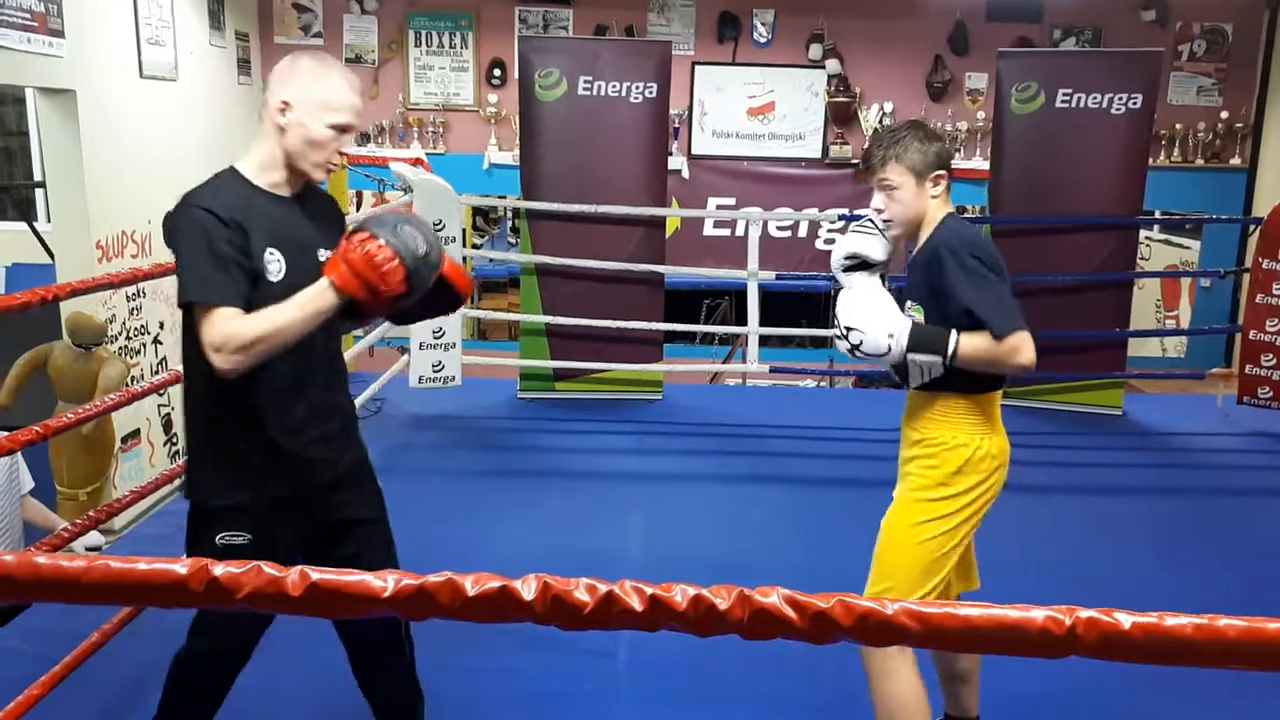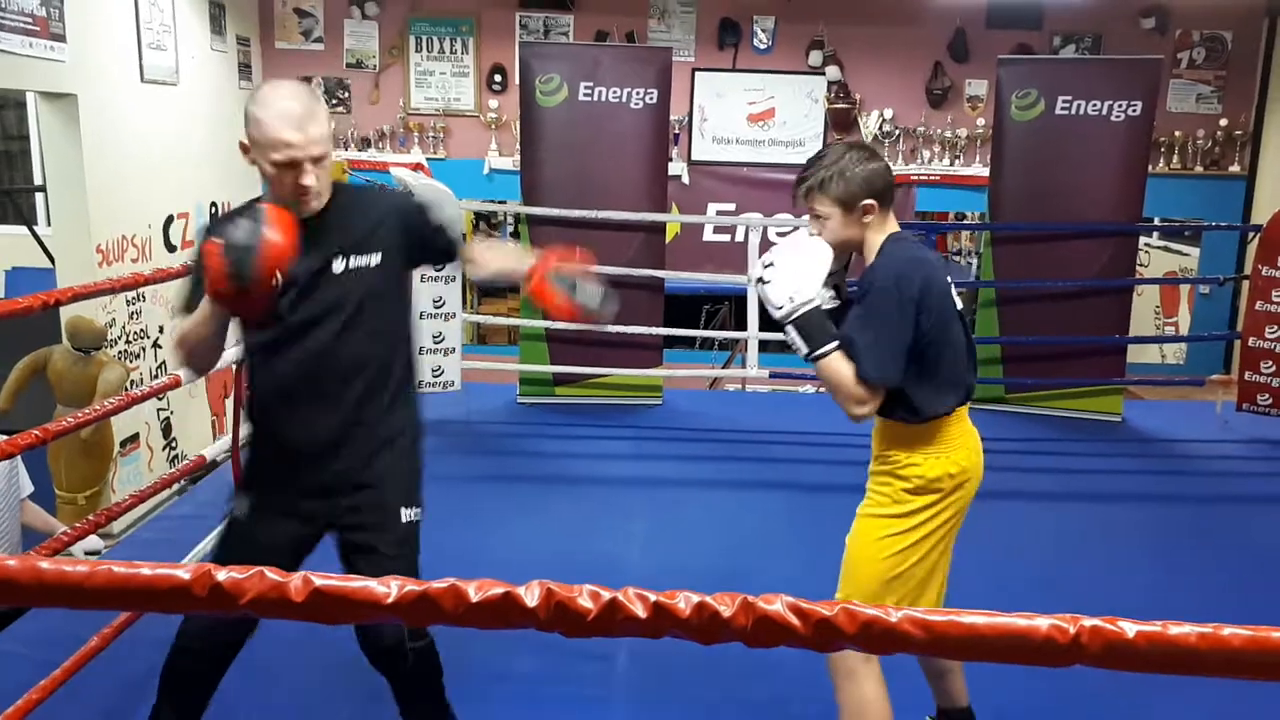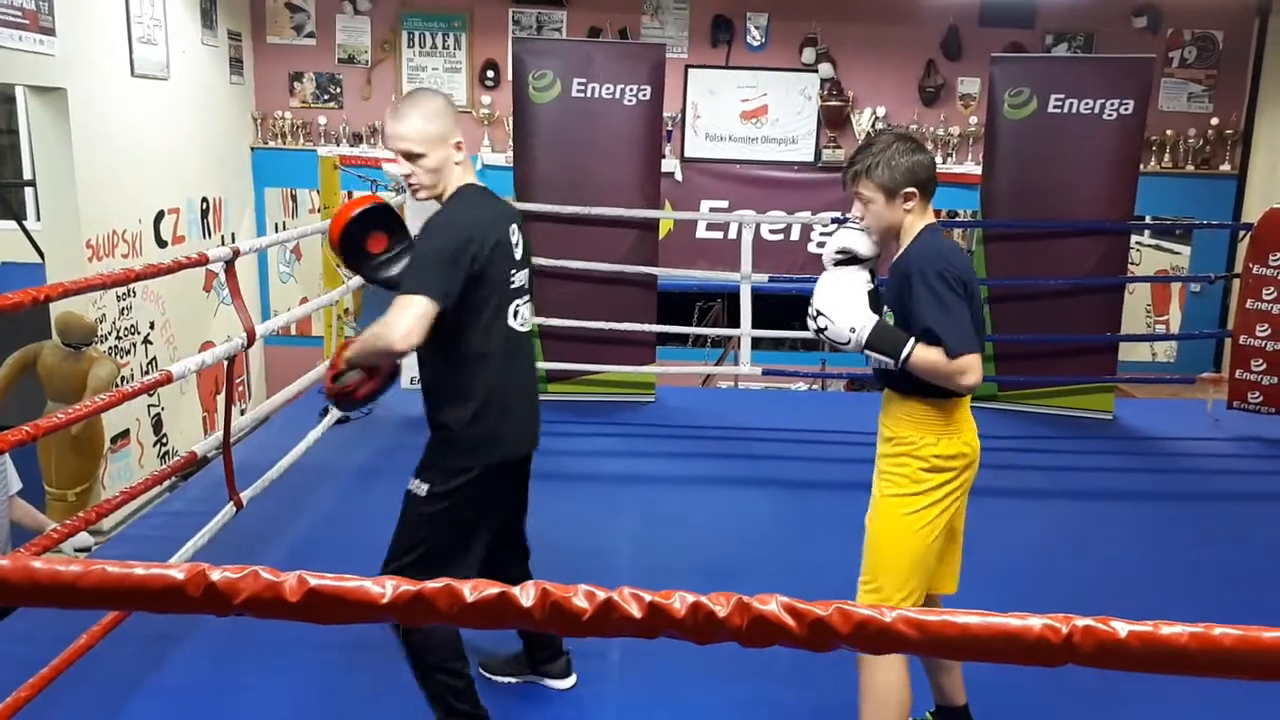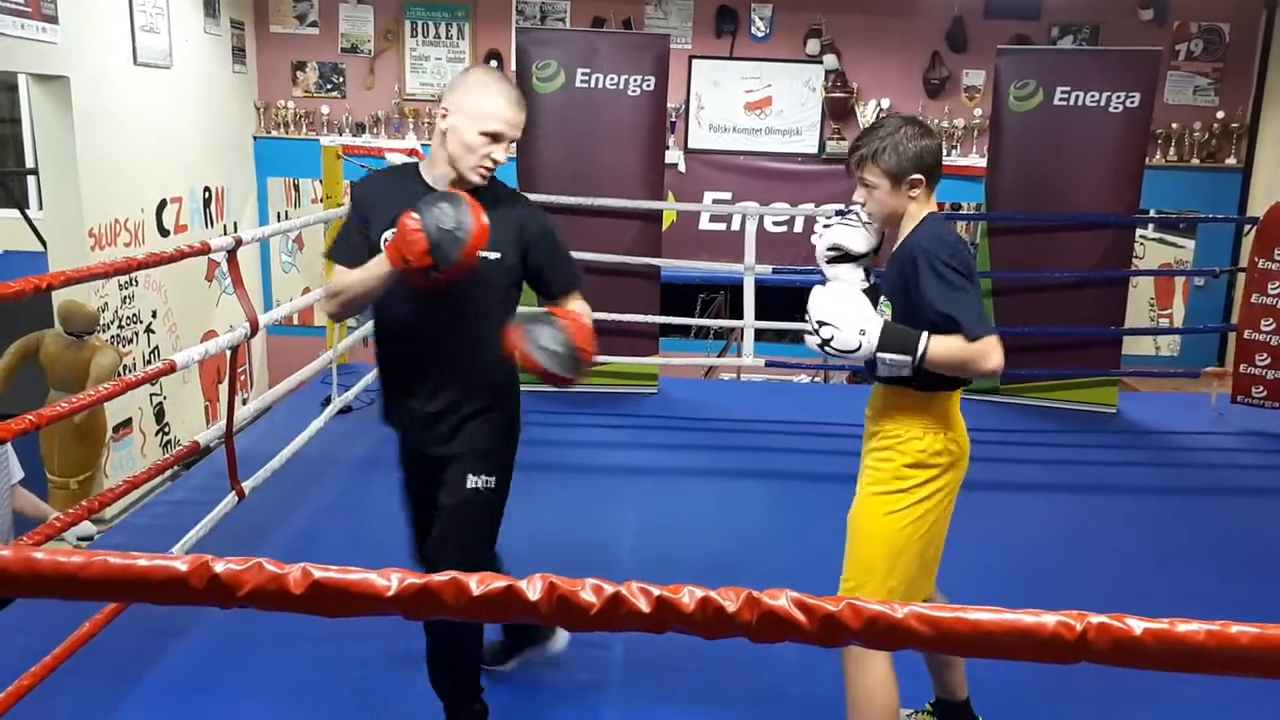
dt=0.5s
person 1, frame 1
left shoulder: (323, 210)
right shoulder: (209, 214)
right elbow: (226, 349)
left wrist: (394, 292)
right wrist: (338, 284)
left hip: (336, 466)
right hip: (244, 483)
left knee: (380, 618)
right knee: (223, 639)
person 1, frame 2
left shoulder: (386, 213)
right shoulder: (235, 232)
left elbow: (472, 256)
right elbow: (194, 357)
left wrist: (537, 269)
right wrist: (220, 301)
left hip: (377, 460)
right hip: (278, 468)
left knee: (392, 628)
right knee: (212, 625)
person 1, frame 3
left shoulder: (454, 225)
right shoulder: (493, 212)
left elbow: (404, 331)
left wrist: (353, 356)
right wrist: (390, 269)
left hip: (474, 433)
right hip: (511, 420)
left knee: (409, 589)
right knee: (498, 545)
right ankle: (547, 657)
person 1, frame 4
left shoulder: (518, 218)
right shoulder: (379, 193)
left elbow: (574, 307)
right elbow: (333, 302)
right wrist: (395, 257)
left hip: (480, 427)
right hip: (412, 420)
left knee: (452, 580)
right knee: (450, 558)
right ankle: (532, 628)
person 2, frame 1
left shoulder: (957, 247)
right shoulder: (932, 250)
left elbow: (1019, 352)
left wrist: (910, 340)
right wrist: (862, 286)
left hip: (957, 447)
right hip: (942, 443)
right knee: (942, 607)
person 2, frame 2
left shoulder: (891, 276)
right shoulder: (911, 257)
left elbow: (860, 399)
left wrist: (801, 316)
right wrist: (822, 305)
left hip: (920, 466)
right hip: (944, 450)
left knee: (849, 639)
right knee: (916, 604)
person 2, frame 3
left shoulder: (930, 261)
right shoulder: (921, 255)
left elbow: (964, 371)
left wrist: (872, 335)
right wrist: (856, 286)
left hip: (926, 448)
right hip: (924, 442)
right knee: (920, 596)
person 2, frame 4
left shoulder: (933, 250)
right shoulder: (919, 243)
left elbow: (986, 355)
left wrist: (883, 337)
right wrist: (851, 283)
left hip: (915, 447)
right hip: (911, 442)
right knee: (915, 594)
person 3, frame 1
left shoulder: (55, 351)
right shoulder: (108, 361)
left elbow: (26, 361)
right elbow: (108, 384)
right wrist: (94, 418)
left hip: (62, 429)
right hip: (94, 433)
left knee: (71, 490)
right knee: (89, 486)
person 3, frame 2
left shoulder: (55, 354)
right shoulder: (108, 365)
left elbow: (26, 366)
right elbow: (108, 387)
right wrist: (94, 420)
left hip: (62, 432)
right hip: (93, 436)
left knee: (69, 494)
right knee: (87, 491)
person 3, frame 3
left shoulder: (44, 350)
right shoulder: (98, 361)
right elbow: (100, 380)
right wrist: (84, 418)
left hip: (52, 429)
right hip: (83, 433)
left knee: (60, 490)
right knee: (73, 490)
person 3, frame 4
left shoulder: (46, 339)
right shoulder: (100, 350)
right elbow: (102, 368)
right wrist: (87, 404)
right hip: (85, 422)
left knee: (63, 479)
right knee: (78, 478)
